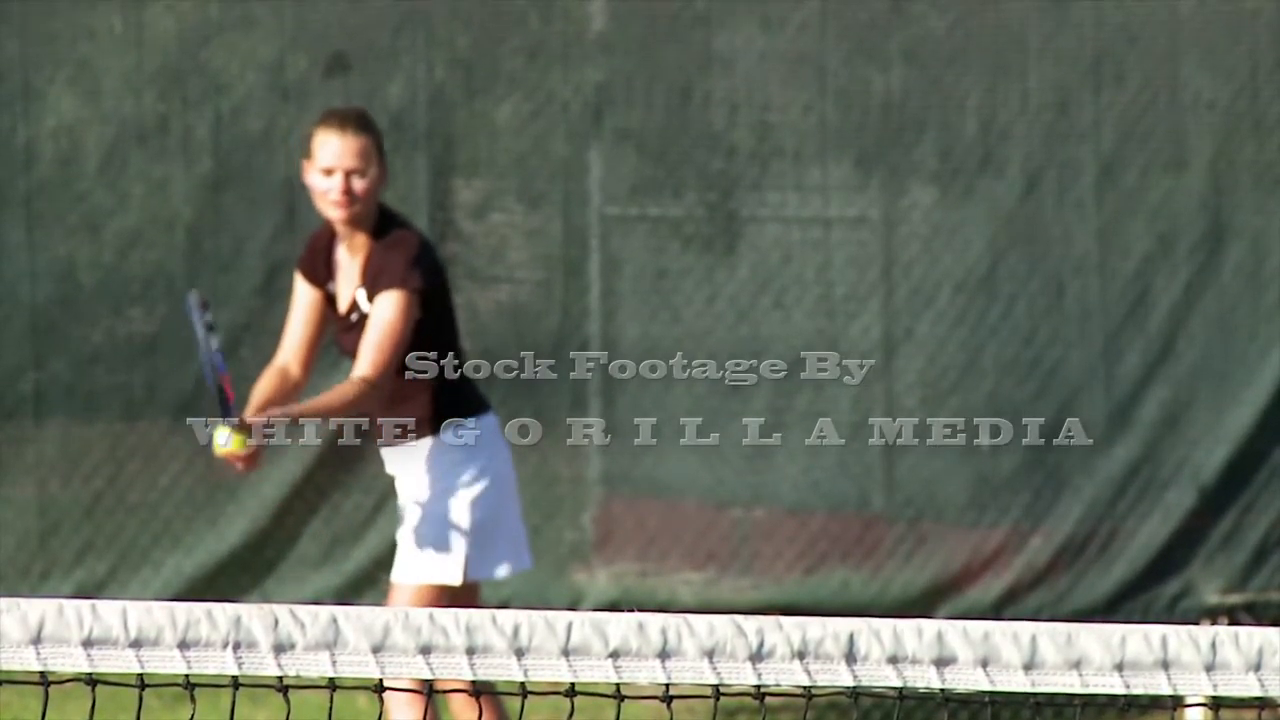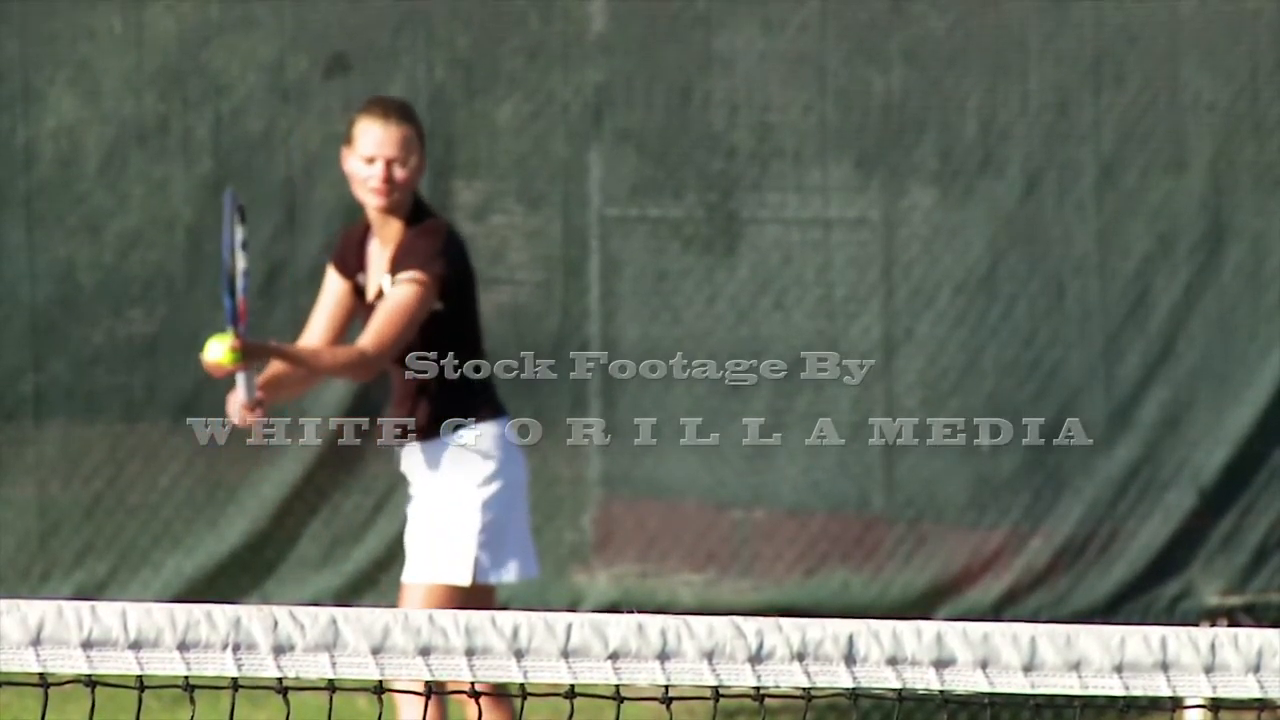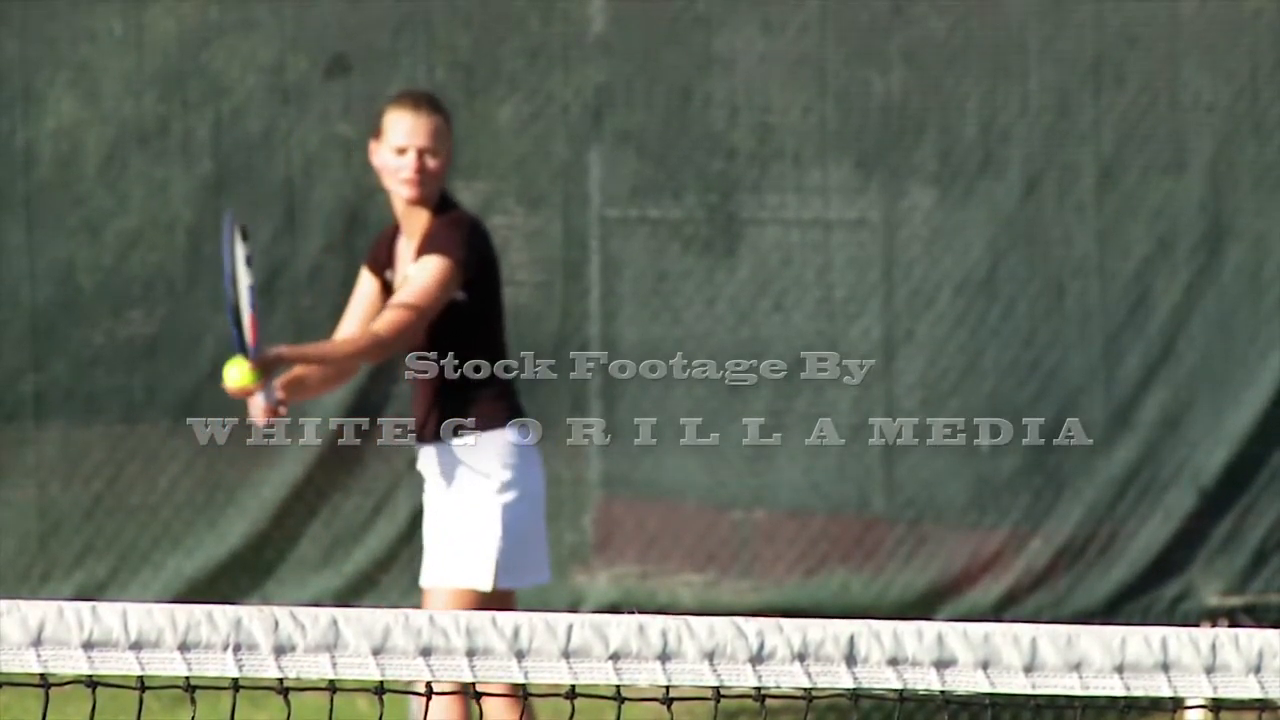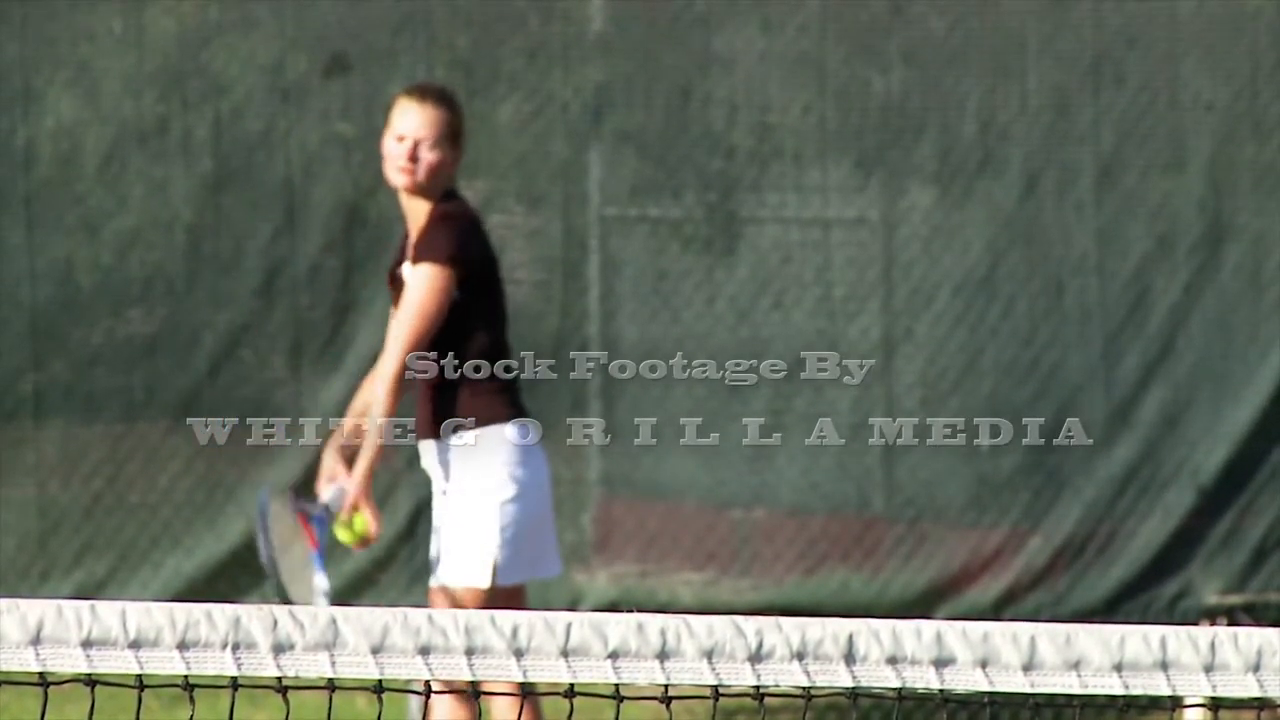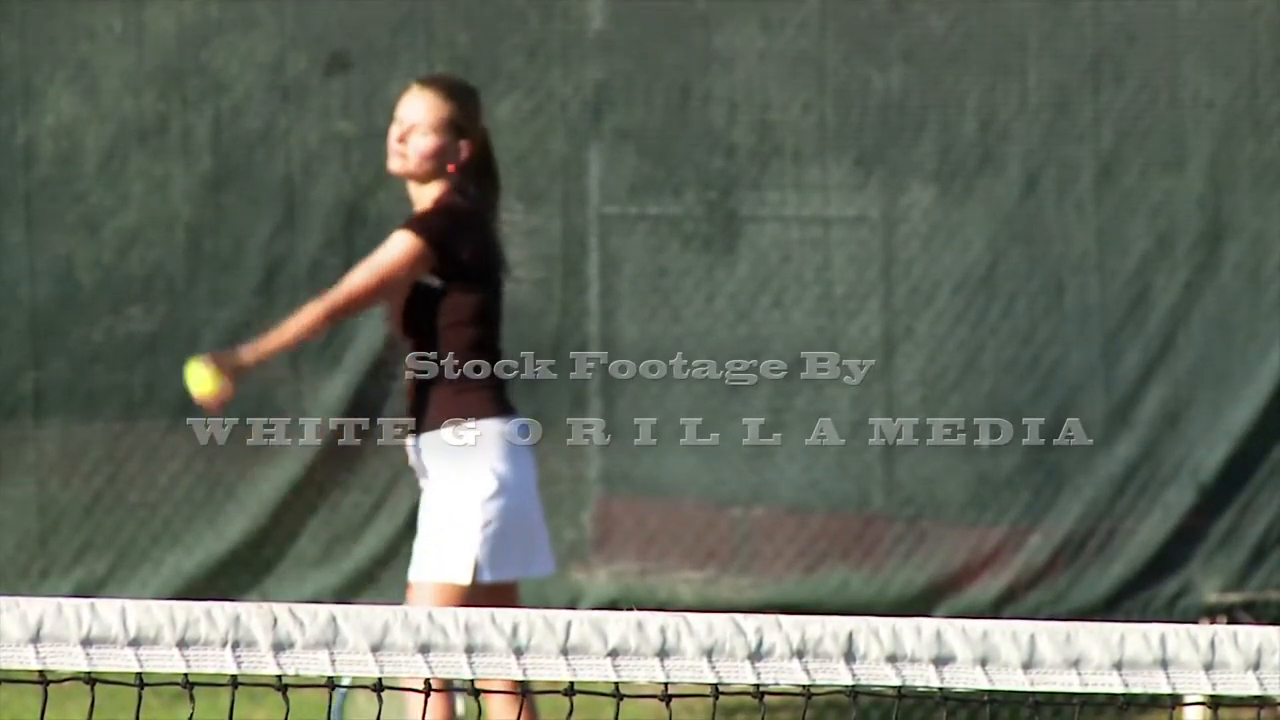
dt=0.4s
person 1, frame 1
left shoulder: (404, 257)
right shoulder: (320, 252)
left elbow: (366, 387)
right elbow: (290, 363)
left wrist: (275, 418)
right wrist: (246, 419)
left hip: (456, 455)
right hip: (420, 461)
person 1, frame 2
left shoulder: (433, 246)
right shoulder: (356, 247)
left elbow: (364, 358)
right elbow: (310, 352)
left wrist: (264, 349)
right wrist: (255, 390)
left hip: (467, 459)
right hip: (432, 461)
person 1, frame 3
left shoulder: (456, 236)
right shoulder: (389, 243)
left elbow: (379, 340)
right elbow: (341, 353)
left wrist: (276, 358)
right wrist: (283, 388)
left hip: (483, 462)
right hip: (453, 466)
person 1, frame 4
left shoulder: (446, 235)
right shoulder: (428, 233)
left elbow: (395, 360)
right elbow: (400, 363)
left wrist: (362, 473)
right wrist: (341, 443)
left hip: (486, 459)
right hip: (465, 461)
person 1, frame 5
left shoulder: (440, 226)
right shoulder: (449, 226)
left elbow: (338, 302)
left wrist: (247, 357)
right wrist: (429, 438)
left hip: (475, 460)
right hip: (465, 461)
right knee: (493, 668)
